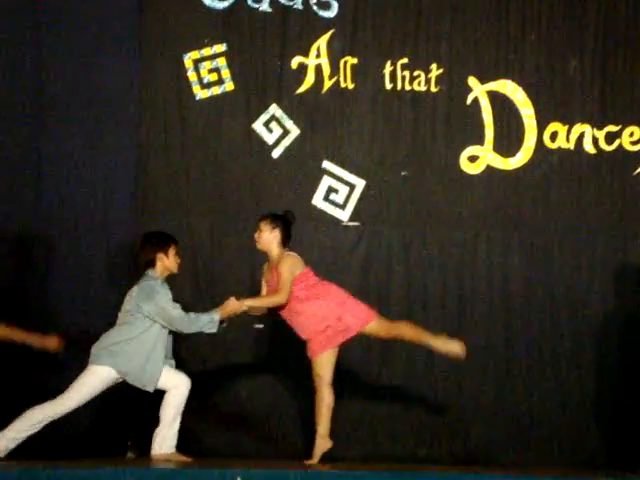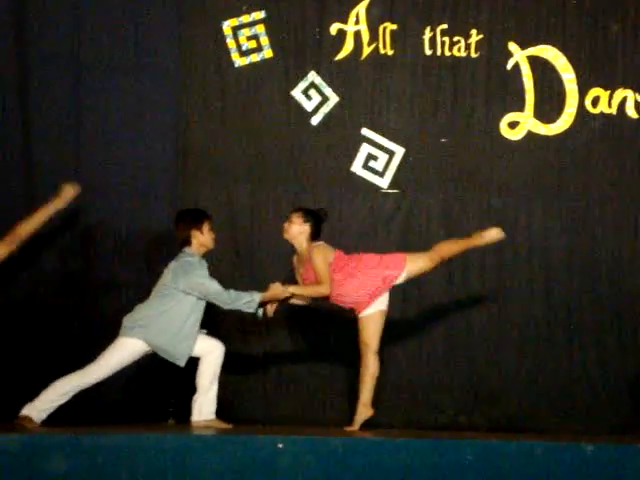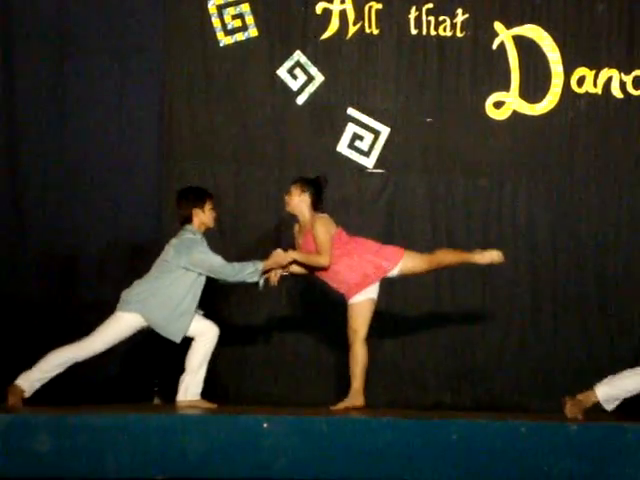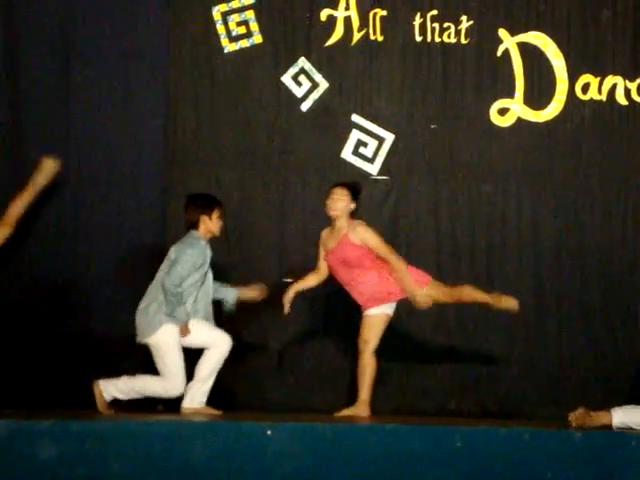
dt=0.5s
person 1, frame 1
left shoulder: (154, 287)
right shoulder: (152, 290)
left elbow: (176, 321)
right elbow: (182, 322)
left wrist: (217, 314)
right wrist: (221, 313)
left hip: (136, 362)
right hip: (111, 359)
left knee: (181, 382)
right knee: (64, 404)
left ankle: (163, 448)
person 1, frame 2
left shoulder: (193, 264)
right shoulder: (189, 268)
left elbow: (219, 298)
right elbow: (224, 298)
left wrist: (263, 300)
right wrist: (266, 295)
left hip: (167, 334)
right hip: (142, 332)
left knee: (214, 348)
right knee: (91, 374)
left ankle: (203, 414)
right ankle: (30, 414)
person 1, frame 3
left shoulder: (191, 242)
right shoulder: (191, 245)
left elbow: (221, 271)
right elbow: (227, 271)
left wrist: (263, 269)
right wrist: (267, 264)
left hip: (163, 309)
right hip: (139, 307)
left knee: (209, 330)
right knee: (86, 347)
left ankle: (188, 395)
right ankle: (22, 385)
person 1, frame 4
left shoulder: (197, 246)
right shoulder: (194, 247)
left elbow: (204, 284)
right elbow: (170, 284)
left wrist: (236, 293)
right wrist: (180, 319)
left hip: (175, 318)
right hip: (159, 319)
left knee: (222, 341)
right knee: (174, 386)
left ankle: (194, 402)
right ankle: (107, 388)
person 2, frame 1
left shoulder: (288, 260)
right shoulder: (268, 269)
left elbow: (282, 298)
right elbow: (266, 304)
left wrist: (248, 301)
right wrist: (243, 306)
left hip: (334, 310)
right hip: (317, 328)
left knee: (389, 329)
right knee: (321, 381)
left ankle: (434, 340)
right ankle: (322, 439)
person 2, frame 2
left shoulder: (318, 251)
right shoulder: (297, 261)
left elbow: (326, 289)
right elbow: (308, 296)
left wrist: (292, 288)
left hip: (379, 274)
right hip: (367, 298)
left knee: (433, 256)
right knee: (368, 349)
left ankle: (477, 238)
right ankle: (363, 408)
person 2, frame 3
left shoulder: (320, 222)
right shoulder: (298, 229)
left elbow: (324, 260)
right elbow: (309, 266)
left wrist: (293, 254)
right wrist: (285, 267)
left hip: (372, 262)
right hip: (357, 283)
left knee: (430, 260)
right knee: (356, 336)
left ankle: (475, 256)
right ankle: (356, 394)
person 2, frame 4
left shoulder: (359, 230)
right shoulder: (326, 237)
left elbow: (391, 257)
right elbow: (320, 272)
left wrist: (414, 285)
right wrist: (294, 288)
left hip: (393, 279)
right hip: (373, 297)
left knee: (450, 295)
right knee: (366, 346)
left ankle: (492, 299)
right ankle: (362, 405)
